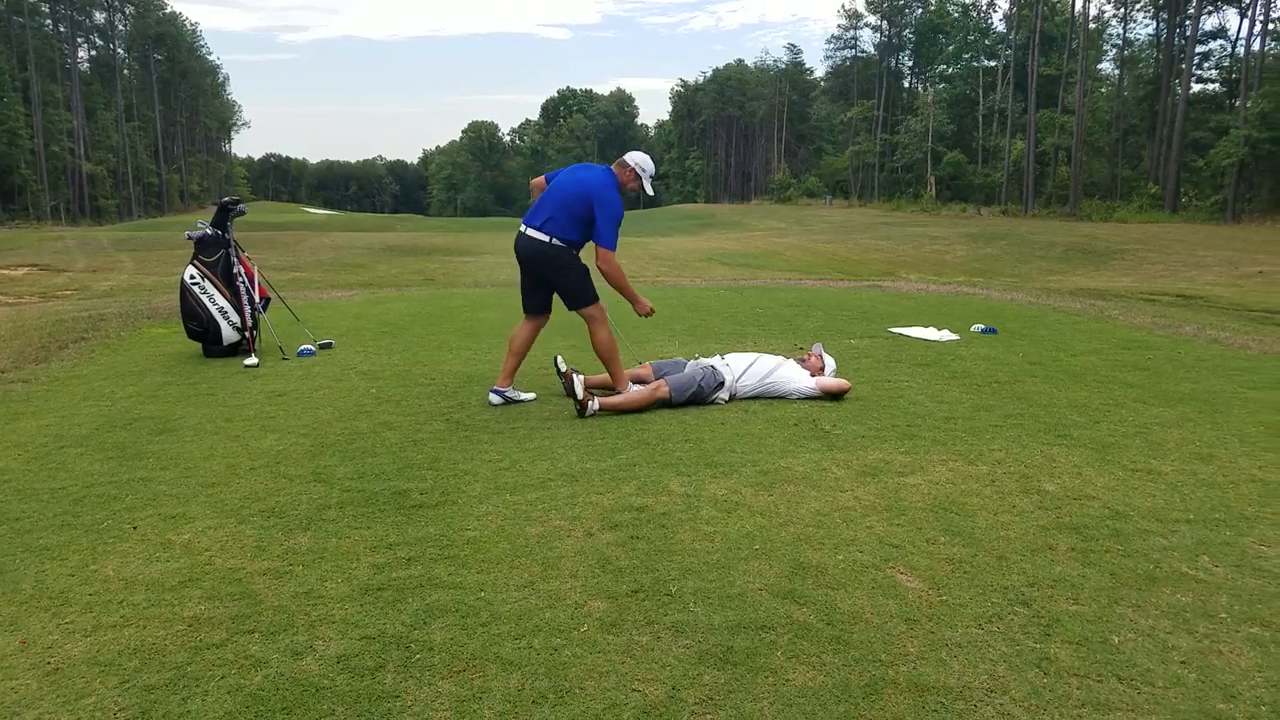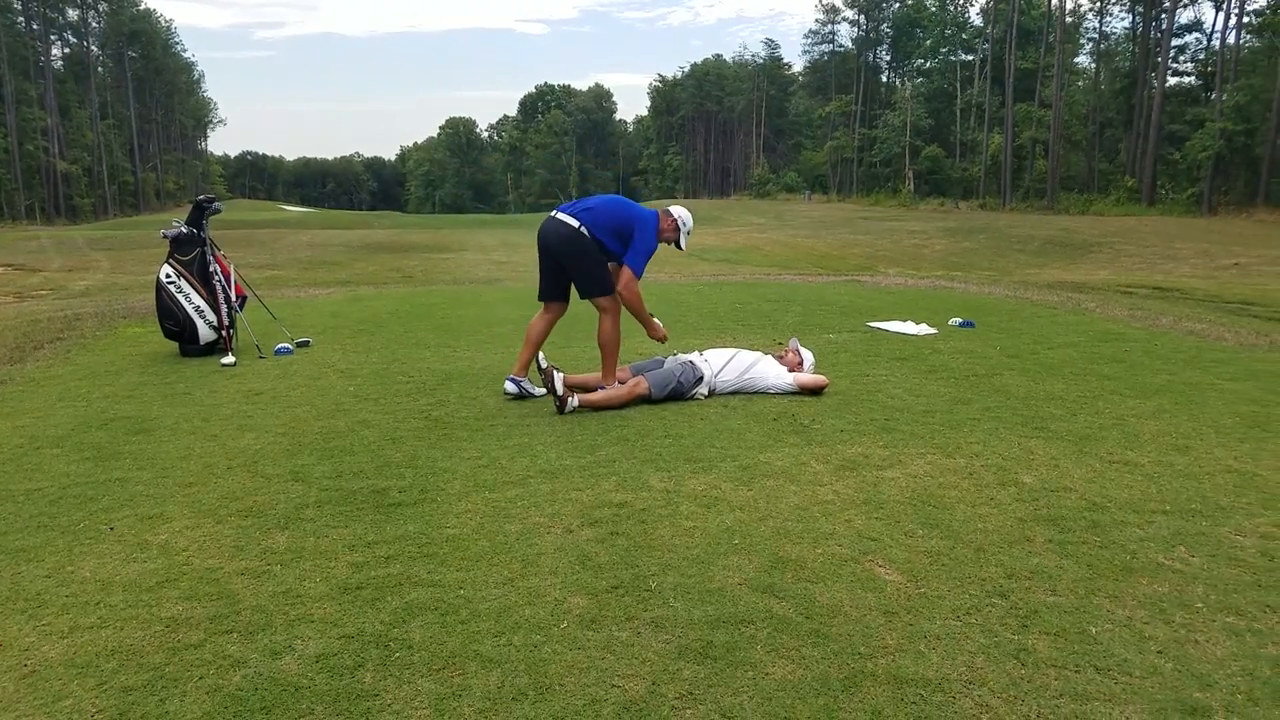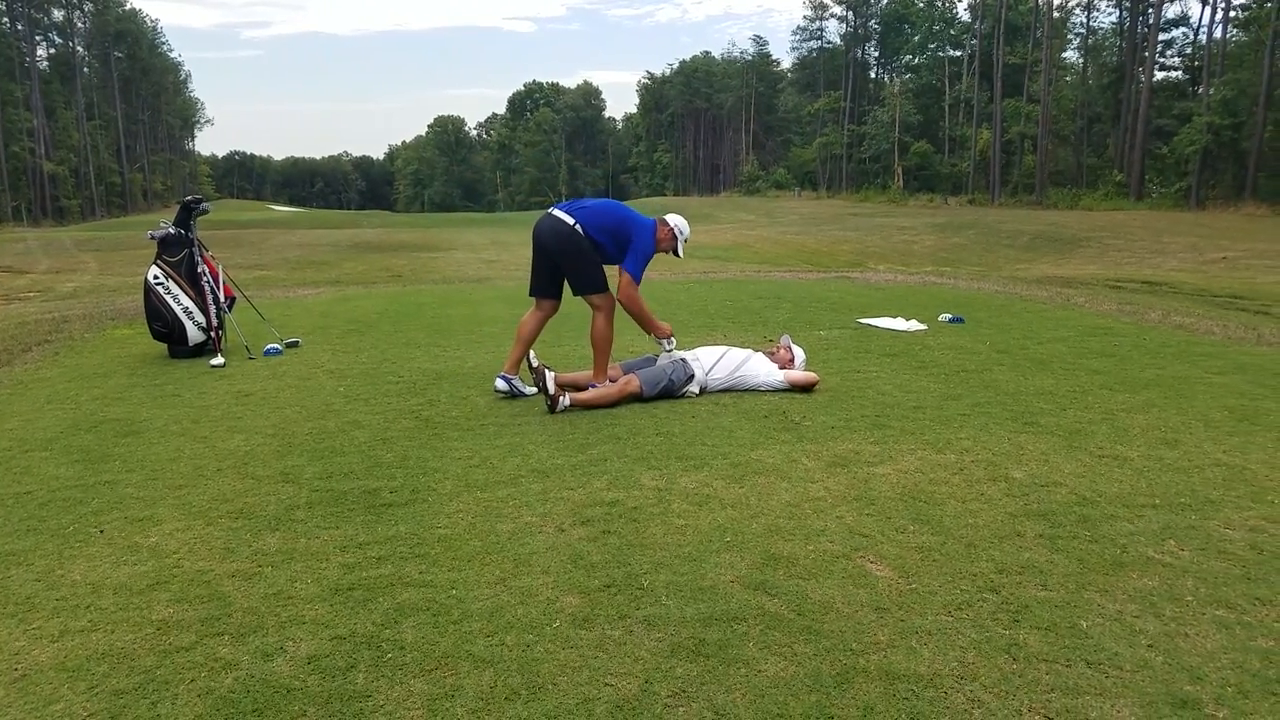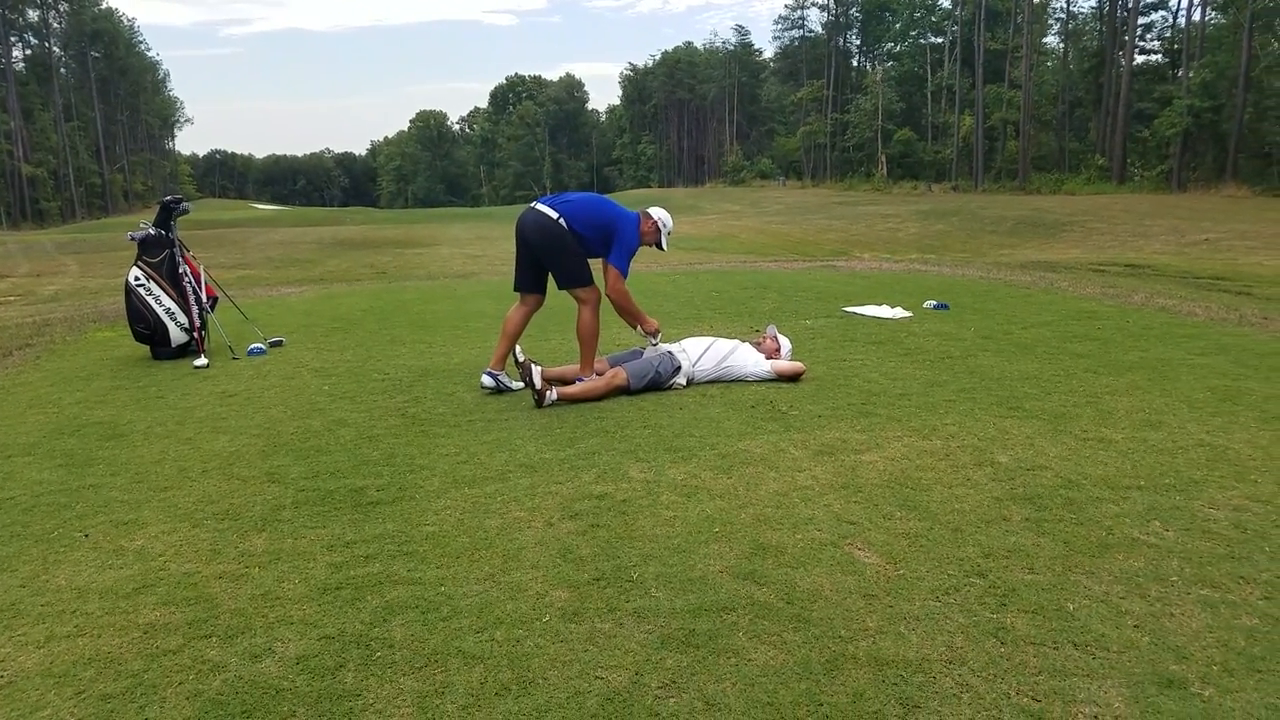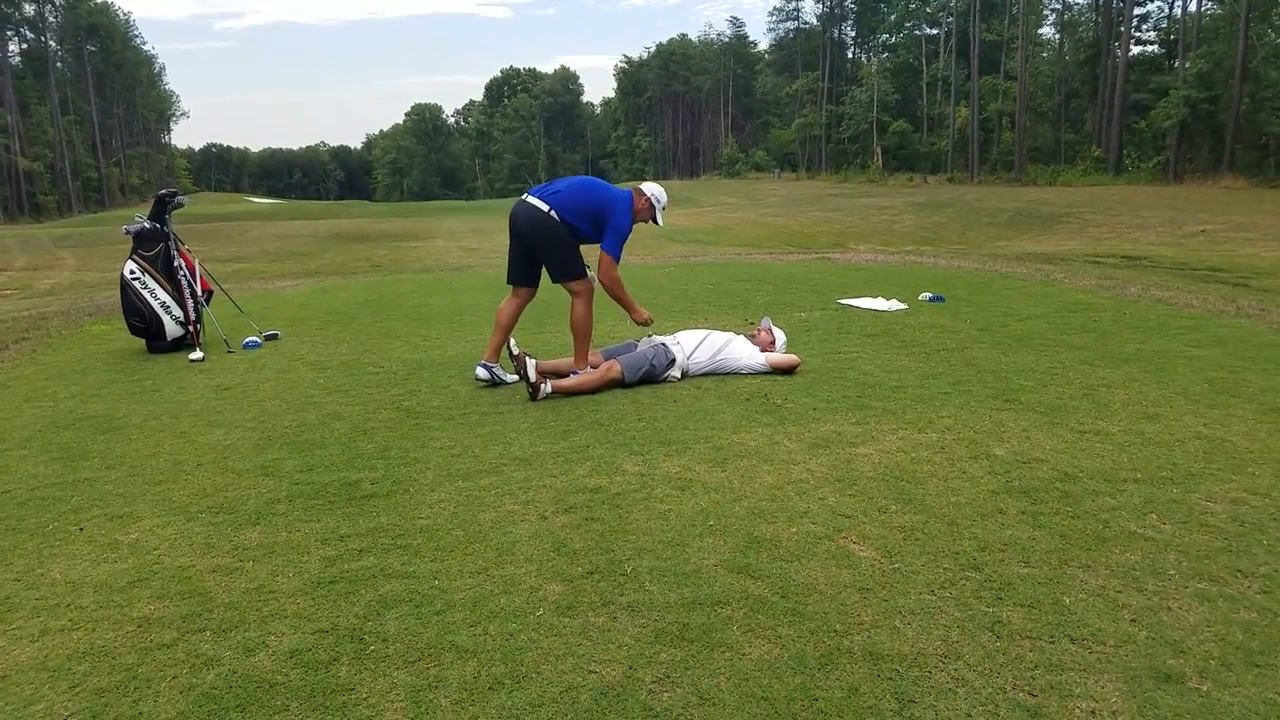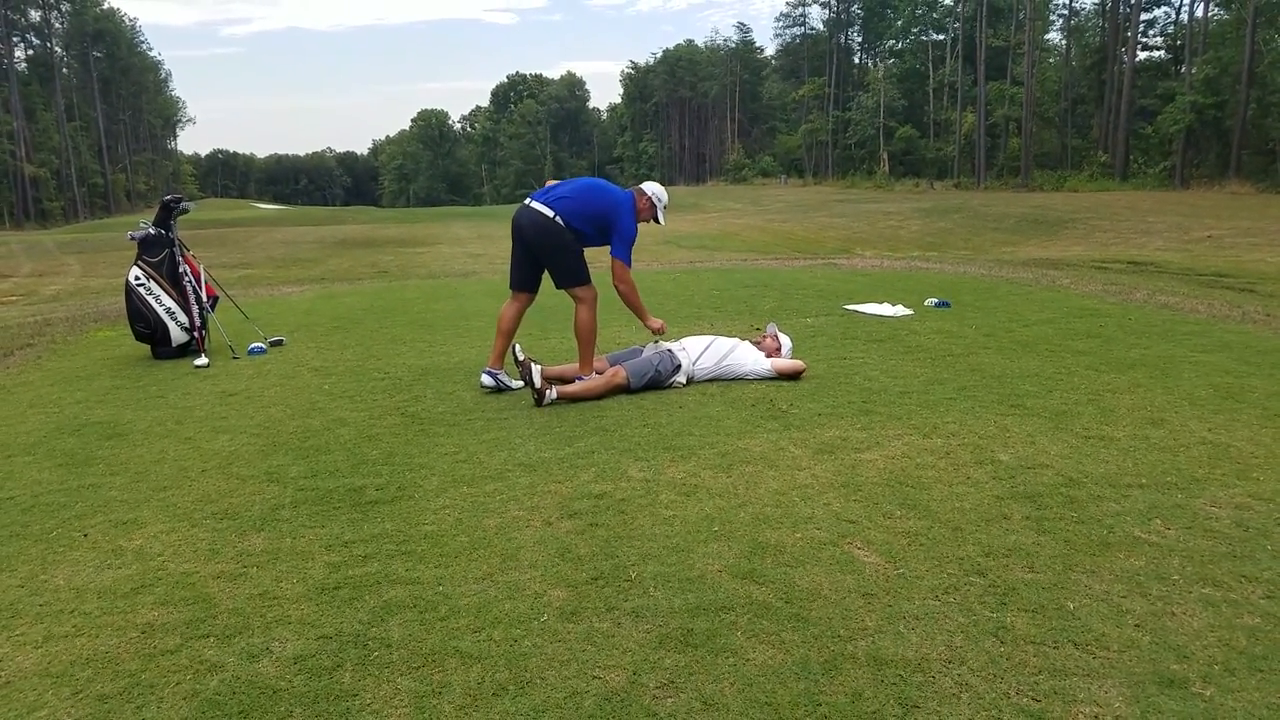
dt=0.7s
person 1, frame 1
left shoulder: (800, 381)
right shoulder: (786, 364)
left elbow: (844, 385)
left wrist: (827, 389)
left hip: (719, 382)
right hip: (711, 365)
left knee: (656, 390)
right knee: (644, 372)
left ankle: (593, 404)
right ankle: (579, 381)
person 1, frame 2
left shoulder: (778, 376)
right shoulder: (764, 359)
left elbow: (821, 381)
left wrist: (806, 379)
left hip: (699, 376)
right hip: (692, 360)
left knee: (636, 386)
right knee: (622, 374)
left ankle: (572, 400)
right ankle: (560, 379)
person 1, frame 3
left shoulder: (768, 374)
right shoulder: (754, 357)
left elbow: (812, 378)
left wrist: (796, 381)
left hip: (690, 374)
right hip: (684, 358)
left knee: (627, 386)
right knee: (613, 372)
left ankle: (563, 399)
right ankle: (552, 378)
person 1, frame 4
left shoulder: (756, 363)
right shoulder: (741, 347)
left elbow: (799, 368)
left wrist: (784, 369)
left hip: (677, 365)
right hip: (671, 349)
left knee: (615, 378)
right knee: (600, 365)
left ankle: (551, 394)
right ankle: (540, 372)
person 1, frame 5
left shoulder: (751, 356)
right shoulder: (736, 340)
left elbow: (793, 360)
left wrist: (776, 358)
left hip: (672, 358)
right hip: (664, 342)
left knee: (609, 371)
right knee: (593, 358)
left ankle: (545, 386)
right ankle: (533, 365)
person 1, frame 6
left shoulder: (756, 362)
right shoulder: (742, 346)
left elbow: (799, 366)
left wrist: (786, 372)
left hip: (677, 364)
right hip: (670, 348)
left knee: (615, 377)
right knee: (599, 364)
left ankle: (550, 393)
right ankle: (539, 371)
person 2, frame 1
left shoulder: (582, 169)
right shoulder: (609, 198)
left elbow: (536, 184)
right elbow: (605, 263)
right wrist: (636, 300)
left hip: (526, 242)
right hip: (551, 250)
left knee: (535, 318)
right knee: (595, 316)
left ankle: (503, 387)
right ankle: (623, 388)
person 2, frame 2
left shoulder: (636, 216)
right shoulder: (647, 230)
left elbow: (616, 275)
right elbow: (625, 288)
right wrist: (650, 326)
left hip: (550, 228)
right hip: (572, 235)
left knee: (552, 310)
right knee: (609, 308)
left ankle: (517, 378)
right ankle: (608, 386)
person 2, frame 3
left shoulder: (634, 227)
right shoulder: (645, 237)
left elbow: (630, 291)
right elbow: (625, 296)
left wrist: (652, 329)
right wrist: (655, 327)
left hip: (546, 225)
right hip: (567, 233)
left knee: (544, 307)
right knee: (603, 306)
left ankle: (508, 376)
right ankle: (599, 384)
person 2, frame 4
left shoulder: (616, 221)
right shoulder: (629, 229)
left elbow: (613, 287)
right elbow: (614, 290)
left wrist: (637, 325)
right wrist: (644, 321)
left hip: (529, 219)
right hip: (550, 227)
left knee: (529, 302)
right knee: (589, 299)
left ankle: (494, 371)
right ankle: (585, 377)
person 2, frame 5
left shoulder: (609, 195)
right shoulder: (621, 211)
right elbow: (606, 275)
left wrist: (581, 267)
right wrist: (634, 310)
left hip: (522, 210)
right hip: (543, 219)
left knee: (521, 294)
right knee: (582, 291)
left ankle: (489, 364)
right ankle: (580, 370)
person 2, frame 6
left shoulder: (608, 193)
right shoulder: (624, 214)
left elbow: (551, 185)
right elbow: (621, 282)
right wrist: (648, 319)
left hip: (525, 215)
right hip: (548, 226)
left knee: (520, 299)
right knee: (585, 298)
left ankle: (494, 371)
right ankle: (585, 377)
